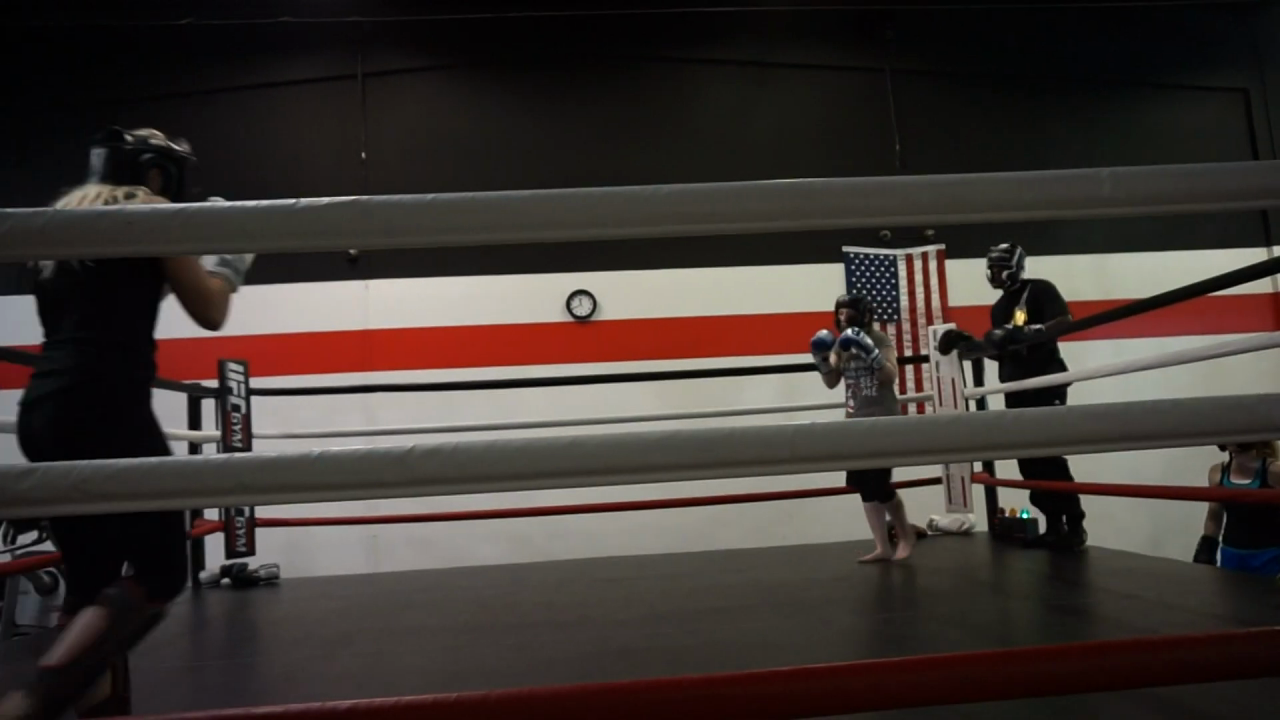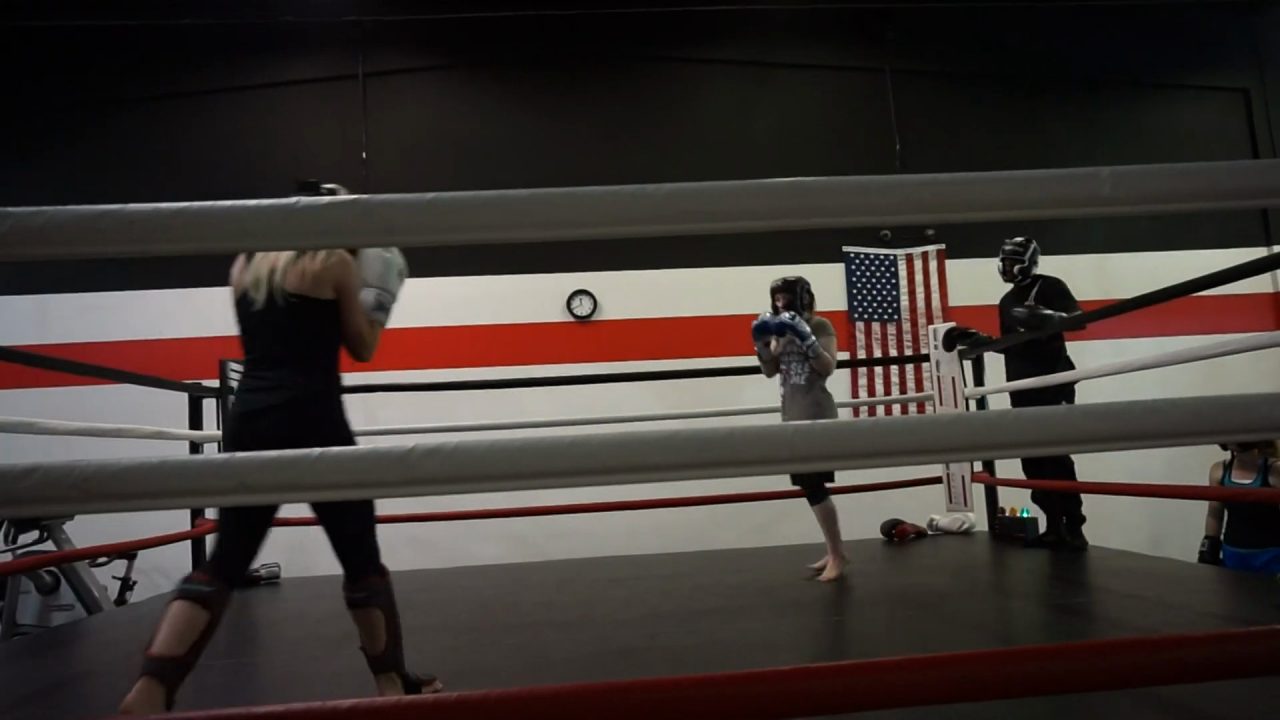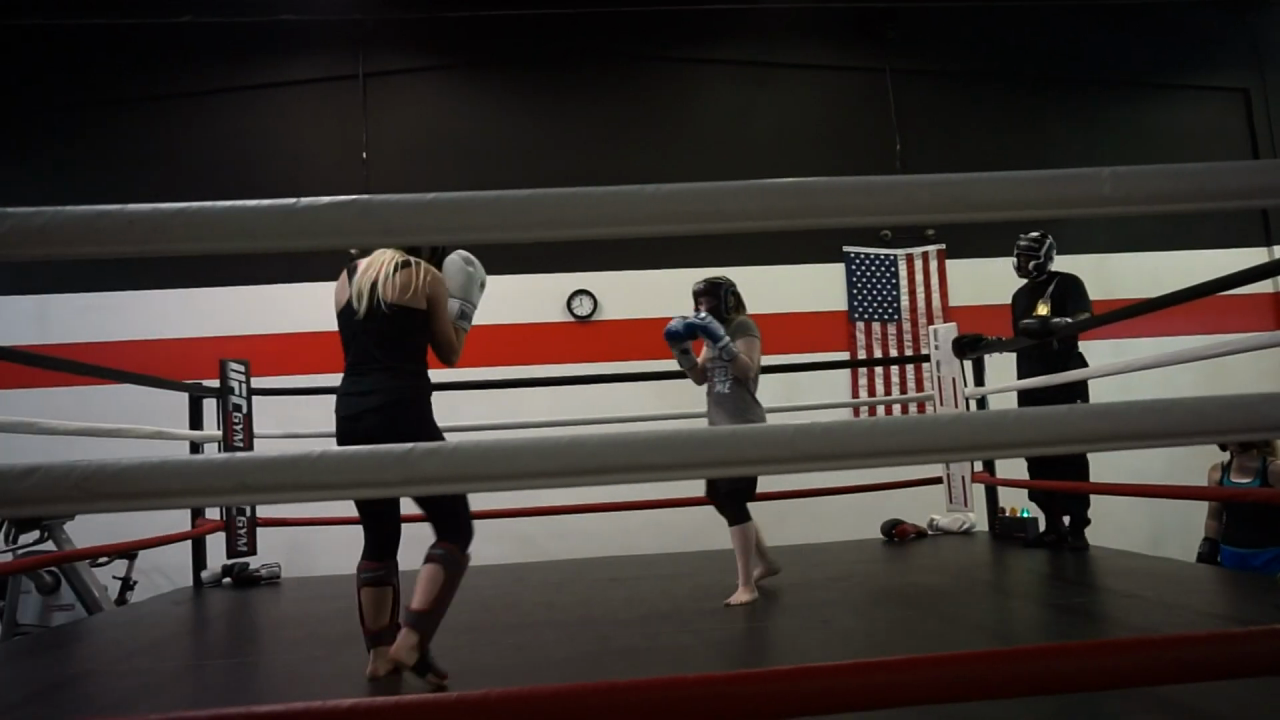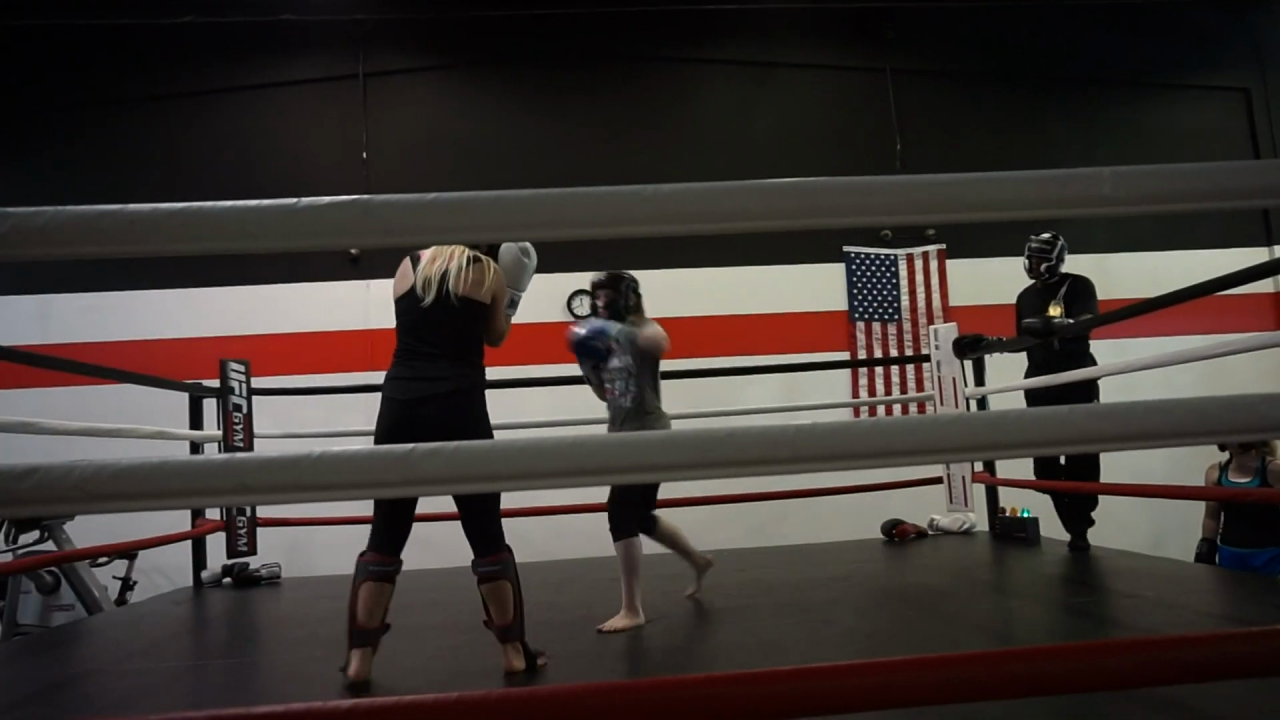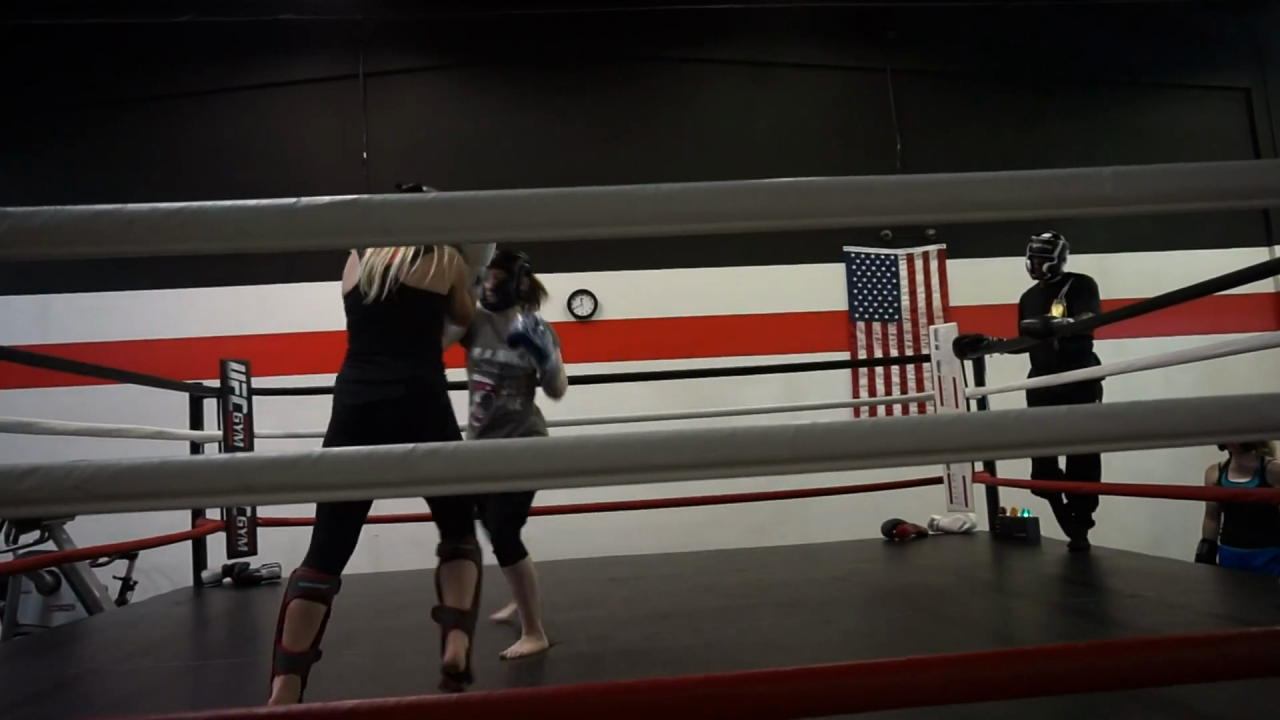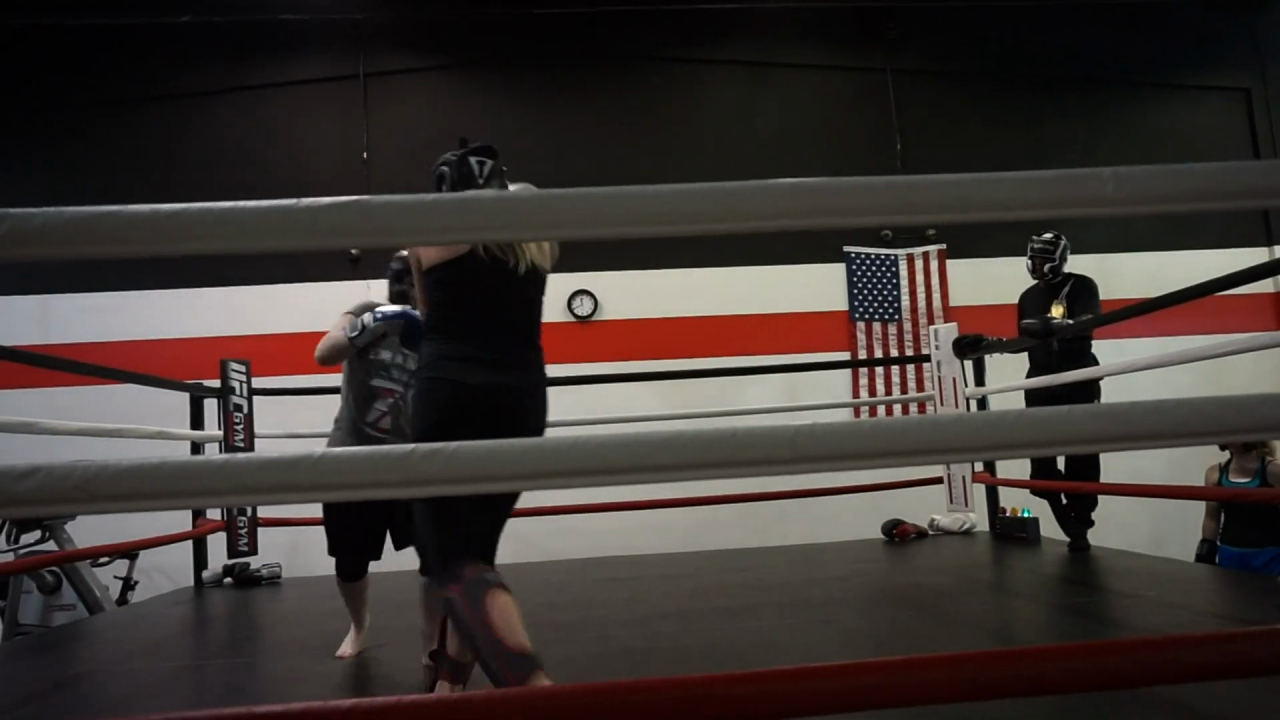
dt=0.5s
person 1, frame 1
right shoulder: (150, 211)
right elbow: (210, 312)
right wrist: (227, 264)
right hip: (109, 405)
left knee: (91, 578)
right knee: (159, 574)
person 1, frame 2
left shoulder: (246, 262)
right shoulder: (335, 261)
right elbow: (362, 348)
right wrist: (377, 299)
left hip: (250, 418)
right hip: (311, 419)
left knee: (226, 562)
right knee: (361, 554)
person 1, frame 3
left shoulder: (347, 277)
right shoulder: (426, 277)
right elbow: (449, 353)
right wrist: (460, 310)
left hip: (353, 418)
right hip: (403, 415)
left knee: (379, 539)
right knee: (454, 529)
left ankle: (380, 654)
right ankle: (411, 640)
person 1, frame 4
left shoulder: (408, 266)
right shoulder: (490, 271)
right wrist: (510, 294)
left hip: (401, 405)
right hip: (458, 408)
left knee: (385, 537)
right knee: (487, 535)
left ankle: (359, 658)
right ankle: (514, 651)
person 1, frame 5
left shoulder: (357, 259)
right shoulder: (447, 259)
right elbow: (461, 317)
left hip: (356, 406)
right hip: (422, 406)
left knee: (326, 551)
right knee: (459, 533)
left ankle: (285, 685)
right ankle: (456, 650)
person 1, frame 6
right shoulder: (538, 236)
left hip: (448, 395)
right hip: (521, 399)
left knee: (453, 563)
right knee: (475, 550)
left ankle: (534, 689)
right ankle: (447, 685)
person 2, frame 1
left shoulder: (879, 339)
right shoulder: (841, 344)
left elbow: (890, 377)
right elbow: (831, 382)
left wrist: (869, 350)
right wrist: (820, 357)
left hip: (883, 421)
right hip: (857, 422)
left knee: (878, 485)
right knee: (862, 485)
left ankle: (905, 534)
right ankle: (883, 547)
person 2, frame 2
left shoulder: (819, 325)
right shoulder: (783, 329)
left elbow: (828, 367)
right elbow: (770, 371)
left wrist: (805, 337)
right wrist: (762, 342)
left hip: (815, 415)
right hip: (792, 415)
left knee: (813, 484)
right knee: (809, 484)
left ankle: (837, 557)
right ankle: (834, 553)
person 2, frame 3
left shoulder: (743, 327)
right shoulder: (713, 332)
left elbow: (747, 370)
right elbow: (701, 377)
left wrist: (719, 338)
right wrist: (681, 348)
left hip: (743, 426)
right hip: (720, 425)
left knee: (733, 500)
right knee: (720, 497)
left ankle: (746, 585)
right ankle: (765, 561)
person 2, frame 4
left shoulder: (639, 332)
right shoulder: (608, 341)
left elbow: (660, 343)
right elbow: (606, 394)
left wrist: (610, 330)
right wrist: (588, 361)
right hip: (623, 437)
left knee: (620, 512)
right knee: (637, 514)
left ankle: (631, 610)
right ankle: (697, 560)
person 2, frame 5
left shoulder: (537, 330)
right shoulder: (477, 321)
left elbow: (557, 390)
left wrist: (543, 352)
right hip: (481, 444)
left knee: (502, 534)
right knee: (495, 528)
left ankle: (534, 632)
right ankle: (521, 601)
person 2, frame 6
left shoulder: (428, 332)
right shoulder: (367, 314)
right elbow: (324, 356)
right wrist: (373, 324)
right knee: (352, 560)
right ankle: (359, 625)
person 3, frame 1
left shoulder: (1040, 290)
right shoulder: (999, 307)
left elbow: (1065, 322)
left wrist: (1022, 333)
left hip: (1045, 385)
right hip: (1017, 390)
left knee: (1048, 455)
right knee: (1029, 460)
left ankle: (1074, 523)
right ankle: (1054, 526)
person 3, frame 2
left shoulder: (1049, 287)
right shoulder: (1008, 300)
left wrist: (1040, 314)
right wrist: (975, 338)
left hip: (1051, 382)
right hip: (1022, 387)
left knee: (1054, 455)
right knee: (1033, 457)
left ankle: (1073, 527)
right ankle: (1055, 525)
person 3, frame 3
left shoulder: (1067, 284)
right shoulder: (1020, 296)
left elbow: (1085, 319)
left wrist: (1050, 324)
left hip: (1065, 382)
right hip: (1031, 386)
left knee: (1069, 455)
right knee: (1037, 458)
left ankle: (1077, 528)
right ankle: (1054, 526)
person 3, frame 4
left shoulder: (1078, 285)
right shoulder: (1025, 297)
left elbow: (1087, 321)
left wrist: (1052, 324)
left hip: (1077, 382)
right hip: (1040, 383)
left knee: (1081, 457)
right knee: (1045, 455)
left ankle: (1080, 527)
right ankle: (1069, 517)
person 3, frame 5
left shoulder: (1081, 285)
right shoulder: (1029, 297)
left elbow: (1088, 321)
left wrist: (1052, 324)
left hip: (1080, 381)
right hip: (1043, 384)
left knee: (1082, 457)
right knee: (1042, 458)
left ankle: (1080, 526)
right ankle: (1070, 522)
person 3, frame 6
left shoulder: (1081, 286)
right shoulder: (1028, 297)
left elbow: (1088, 323)
left wrist: (1052, 324)
left hip: (1078, 381)
right hip: (1041, 384)
left knee: (1080, 457)
right knee: (1040, 455)
left ankle: (1079, 525)
right ankle: (1070, 522)
